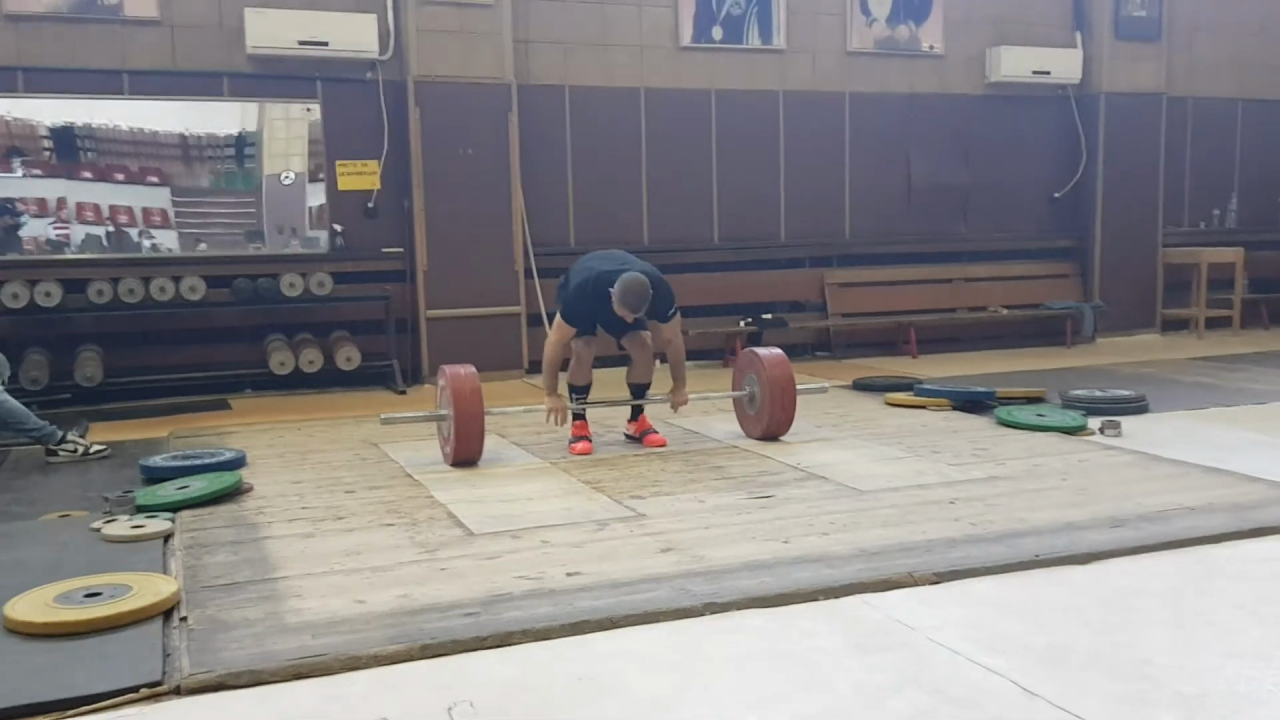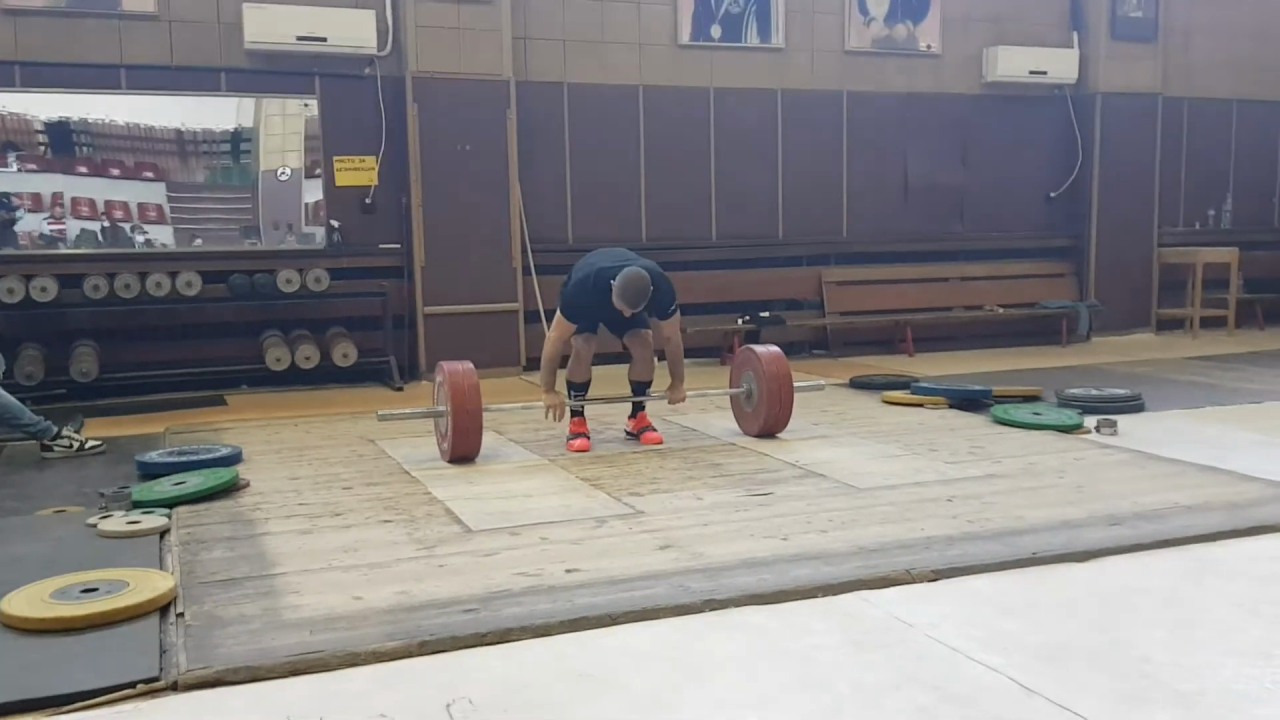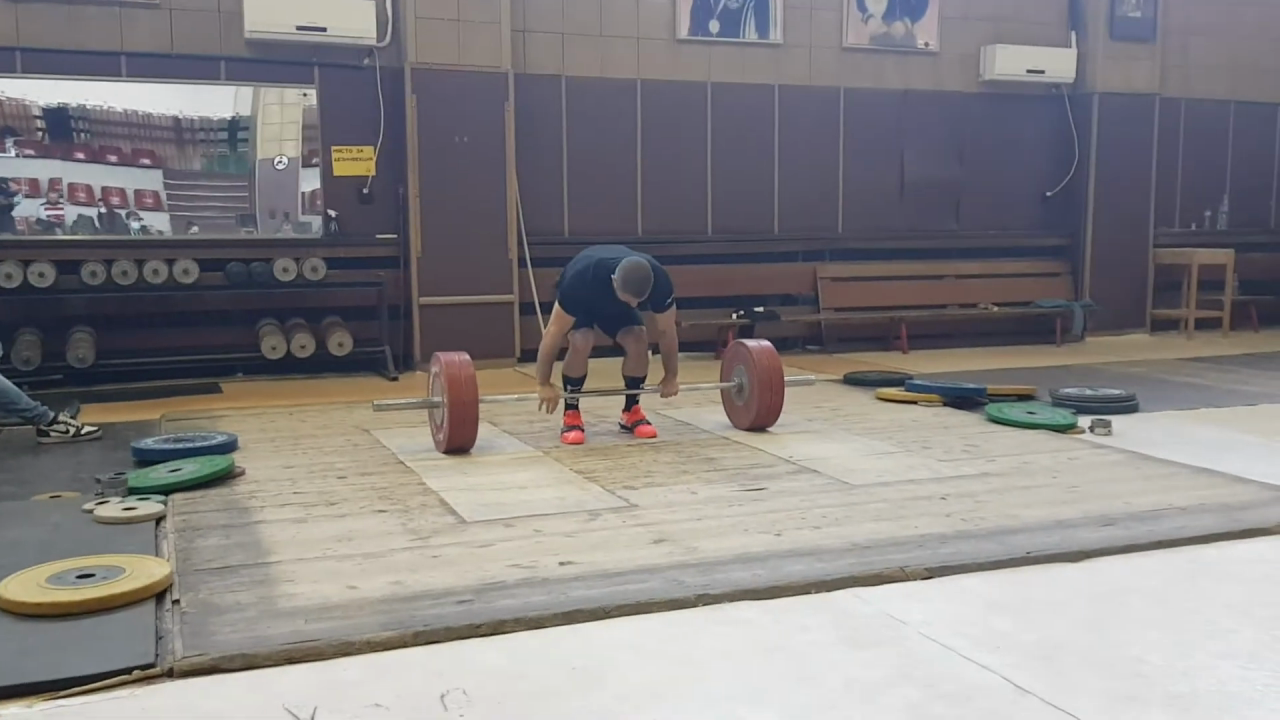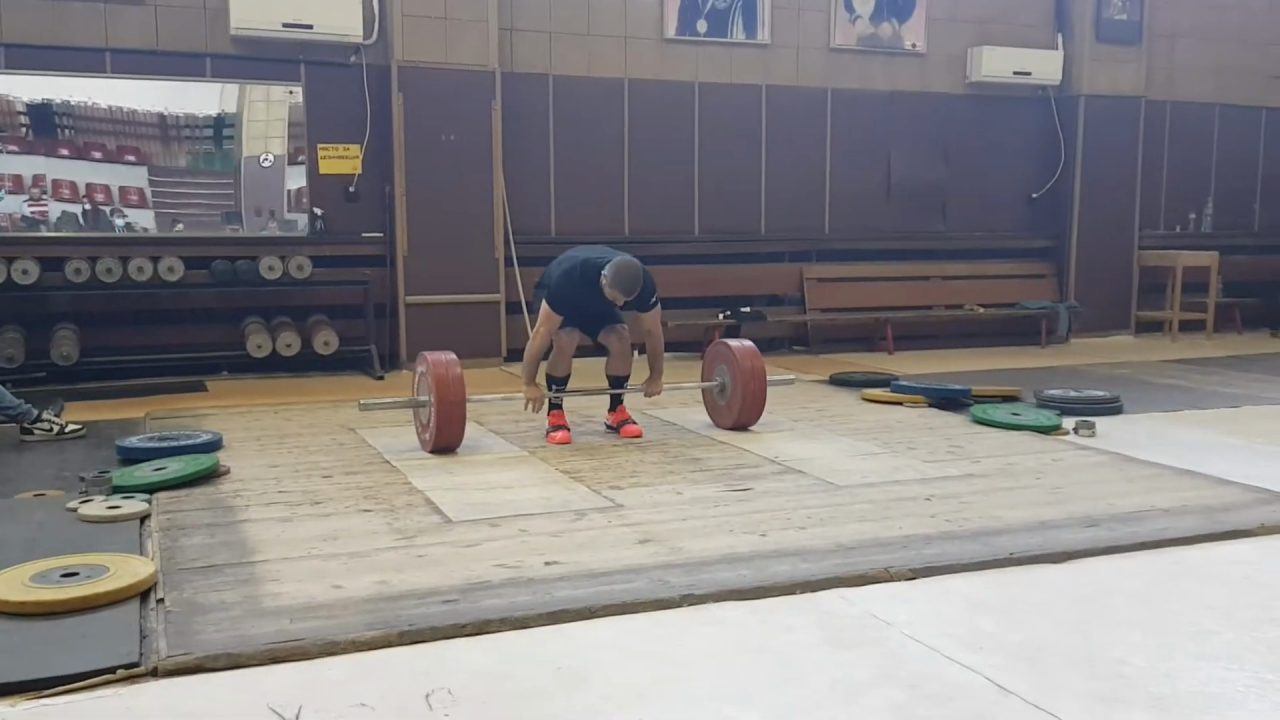
dt=0.3s
person 1, frame 1
left shoulder: (659, 290)
right shoulder: (582, 292)
left elbow: (672, 340)
right elbow: (555, 341)
left wrist: (679, 387)
right wrist: (551, 394)
left hip: (622, 299)
right hip: (584, 297)
left knee: (643, 348)
right knee: (583, 350)
left ankle: (637, 422)
right ankle: (579, 426)
person 1, frame 2
left shoulder: (661, 287)
right shoulder: (583, 287)
left elbow: (671, 337)
right elbow: (555, 338)
left wrist: (677, 384)
right wrist: (548, 390)
left hip: (623, 297)
right hip: (585, 299)
left knee: (644, 346)
right knee: (582, 348)
left ankle: (638, 418)
right ankle: (577, 422)
person 1, frame 3
left shoulder: (659, 281)
right shoulder: (582, 279)
left elbow: (666, 331)
right elbow: (554, 331)
left wrist: (671, 377)
right wrist: (544, 384)
left hip: (615, 306)
right hip: (580, 302)
left knee: (639, 341)
right knee: (581, 342)
left ankle: (632, 412)
right ankle: (571, 416)
person 1, frame 4
left shoulder: (643, 282)
right shoulder: (569, 278)
left elbow: (652, 330)
right elbow: (542, 331)
left wrist: (656, 377)
right wrist: (529, 383)
left hip: (598, 305)
right hip: (559, 297)
left knee: (621, 339)
right knee: (566, 341)
left ankle: (617, 412)
right ankle: (555, 416)
